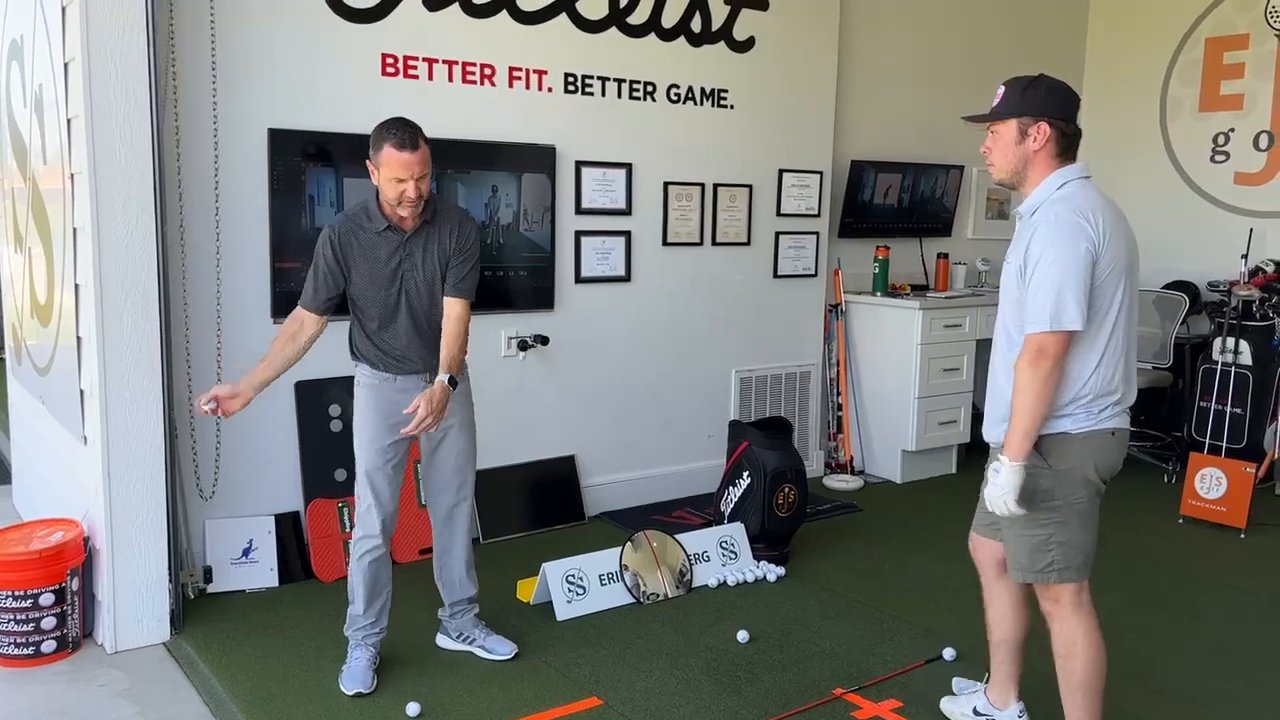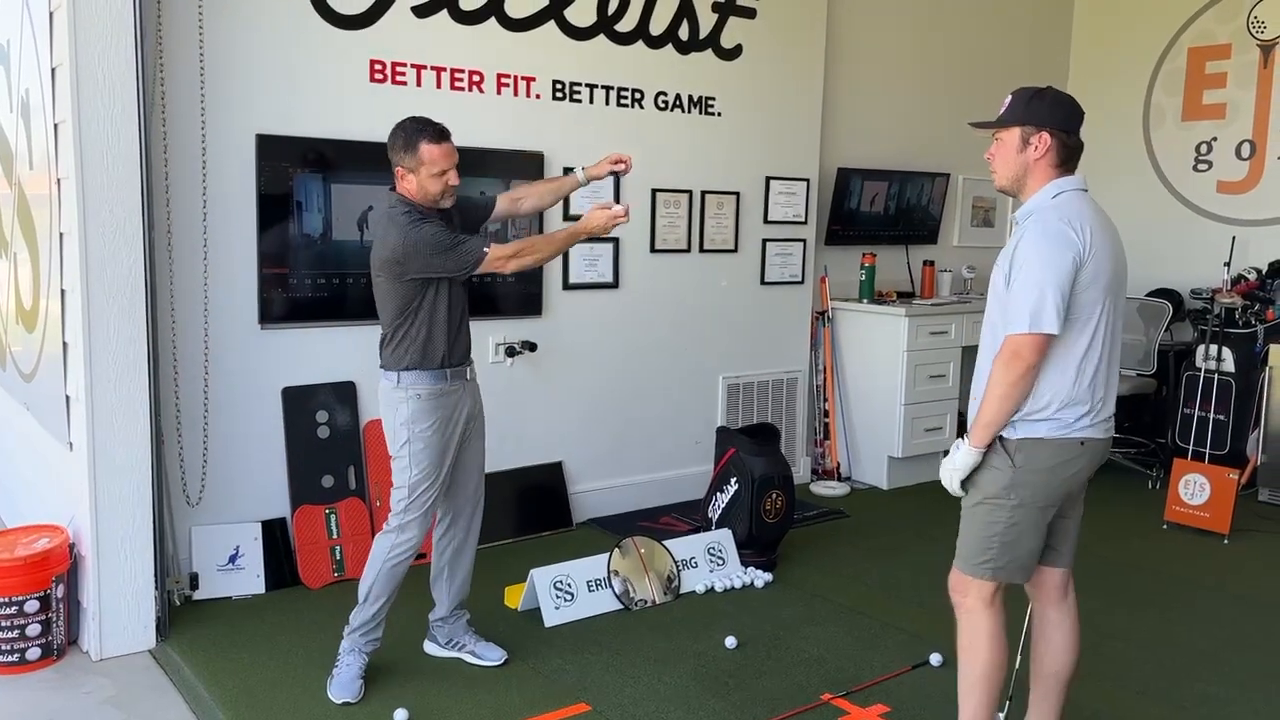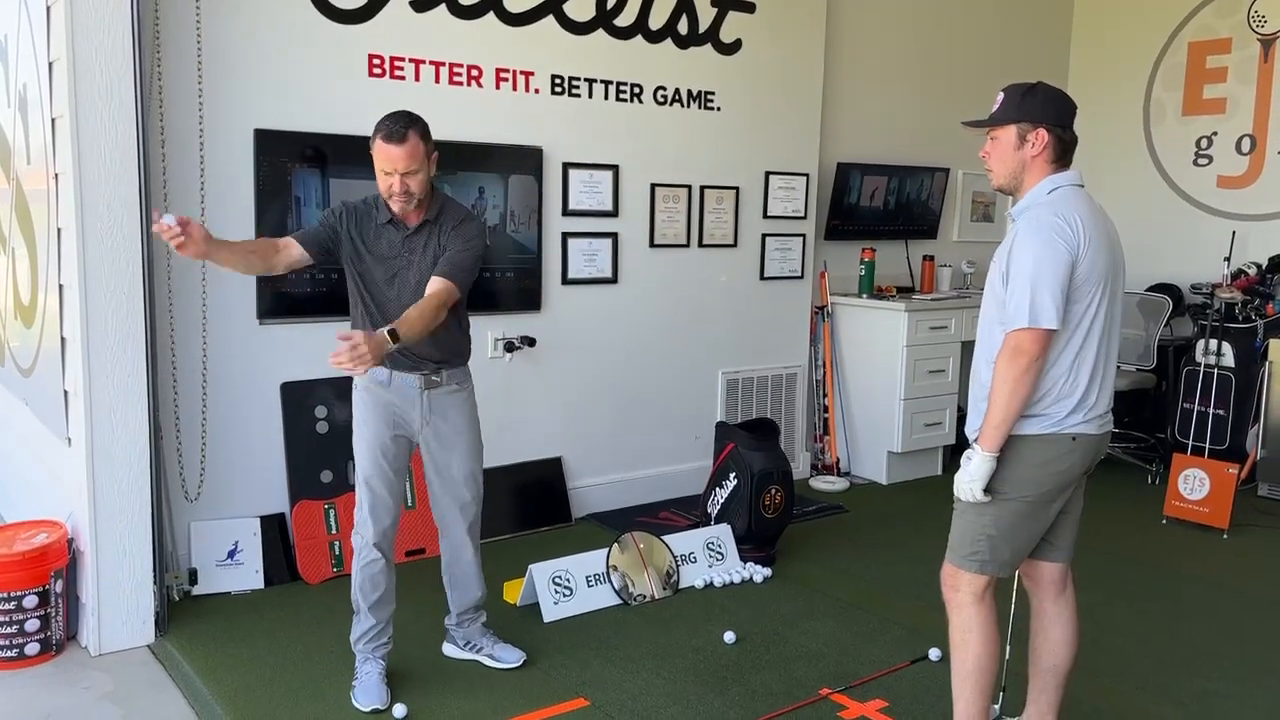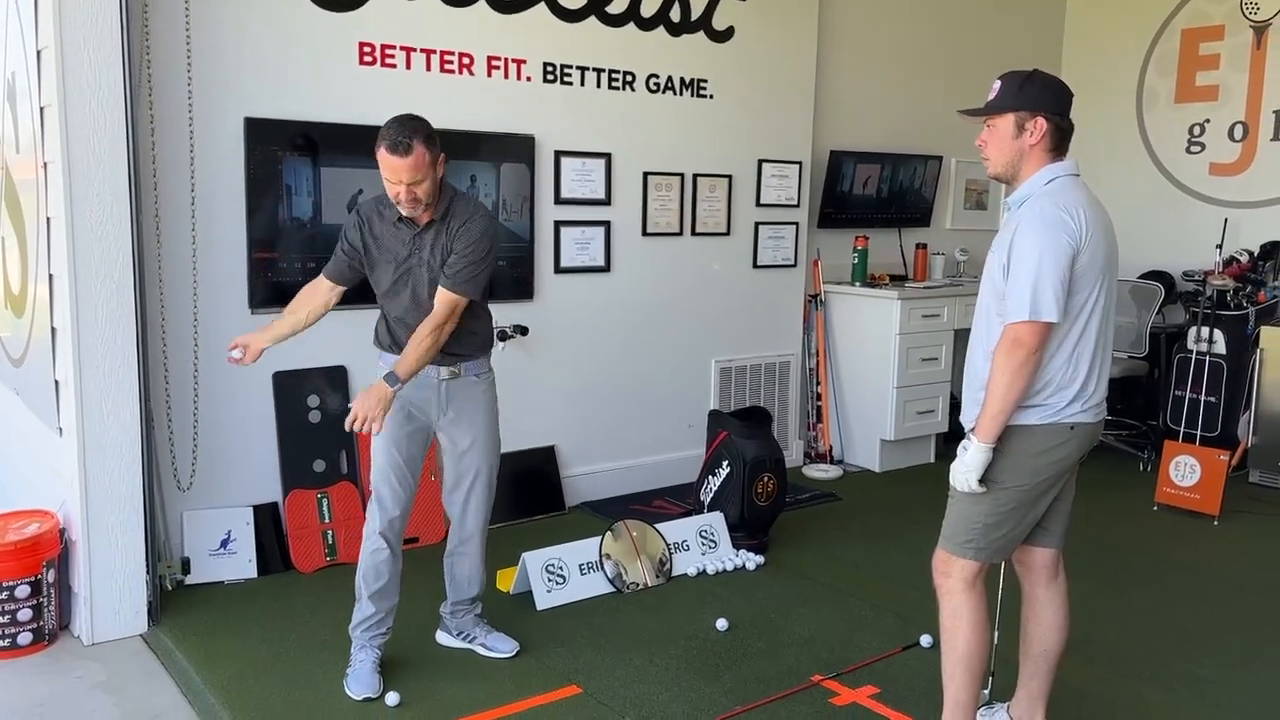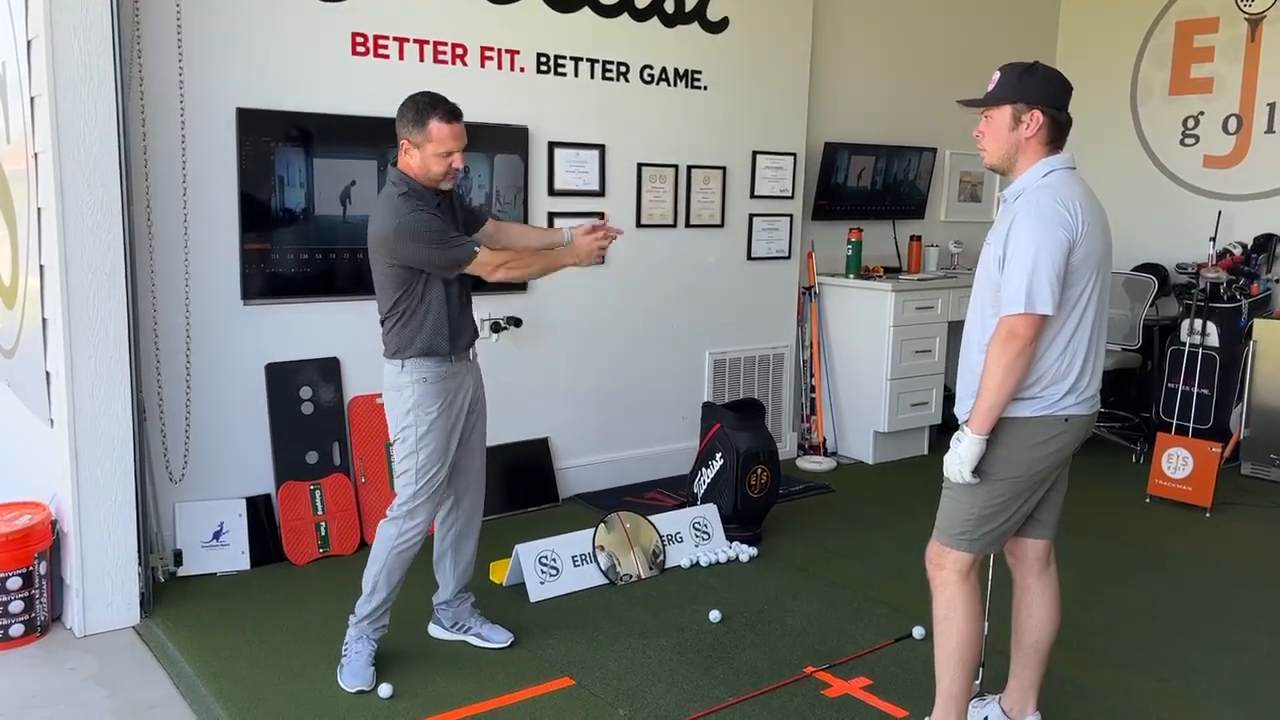
dt=1s
person 1, frame 1
left shoulder: (1061, 219)
right shoulder: (1067, 209)
left elbow: (1046, 350)
left wrist: (1011, 457)
left hip: (1056, 441)
right hip: (1051, 433)
left knee: (1061, 594)
right knee: (991, 552)
person 1, frame 2
left shoulder: (1051, 226)
right shoulder: (1080, 217)
left elbow: (1024, 352)
left wrist: (970, 444)
left hip: (1033, 443)
right hip: (1067, 435)
left knee: (973, 589)
right knee: (1051, 586)
person 1, frame 3
left shoulder: (1045, 221)
right shoulder: (1083, 213)
left elbow: (1025, 347)
left wrist: (984, 449)
left hip: (1033, 440)
right hip: (1070, 432)
left knee: (965, 582)
right knee: (1048, 579)
person 1, frame 4
left shoulder: (1044, 211)
right shoulder: (1071, 202)
left elbow: (1024, 338)
left wrist: (980, 439)
left hip: (1027, 428)
right hip: (1060, 420)
left knee: (956, 568)
right knee: (1039, 565)
person 1, frame 5
left shoulder: (1040, 204)
right shoulder: (1065, 195)
left elbow: (1019, 330)
left wrist: (974, 430)
left hip: (1021, 420)
right hip: (1051, 414)
left knee: (950, 562)
right knee: (1030, 556)
person 2, frame 1
left shoulder: (458, 227)
right shoulder: (343, 236)
left elbow: (456, 314)
right elbow: (307, 320)
left wrist: (442, 385)
right wrist: (248, 387)
left hip: (445, 384)
right hip: (381, 388)
left knee: (454, 509)
right knee: (374, 521)
left ankle: (459, 621)
right ankle: (364, 642)
person 2, frame 2
left shoulder: (441, 207)
right shoulder: (407, 234)
left elbow: (514, 201)
right elbow: (508, 260)
left wrist: (583, 175)
right wrist: (583, 229)
left hip: (459, 384)
right hip: (418, 393)
left knee: (463, 512)
right knee: (408, 522)
left ankle: (448, 628)
right ankle: (355, 647)
person 2, frame 3
left shoulder: (465, 228)
right shoulder: (350, 220)
left elbow: (433, 303)
right elbow: (277, 254)
left wrist: (385, 341)
right wrist: (206, 246)
left hip: (448, 386)
right hip: (375, 388)
left knee: (461, 515)
right knee: (376, 525)
left ankle: (468, 630)
right ankle: (370, 655)
person 2, frame 4
left shoulder: (474, 224)
right shoulder: (367, 219)
left elbow: (442, 318)
right elbow: (325, 288)
left wrist: (388, 384)
right wrist: (264, 338)
left hip: (467, 379)
right hip: (397, 378)
left knee: (471, 507)
right knee: (387, 513)
left ankle: (461, 618)
right ankle: (367, 643)
person 2, frame 5
left shoulder: (440, 195)
right shoulder: (403, 217)
left elbow: (498, 232)
right elbow: (496, 266)
left wrist: (572, 237)
right wrist: (572, 255)
left hip: (460, 368)
right hip: (421, 378)
left knee: (464, 498)
right knee: (414, 507)
left ankle: (453, 610)
right ankle: (363, 635)
